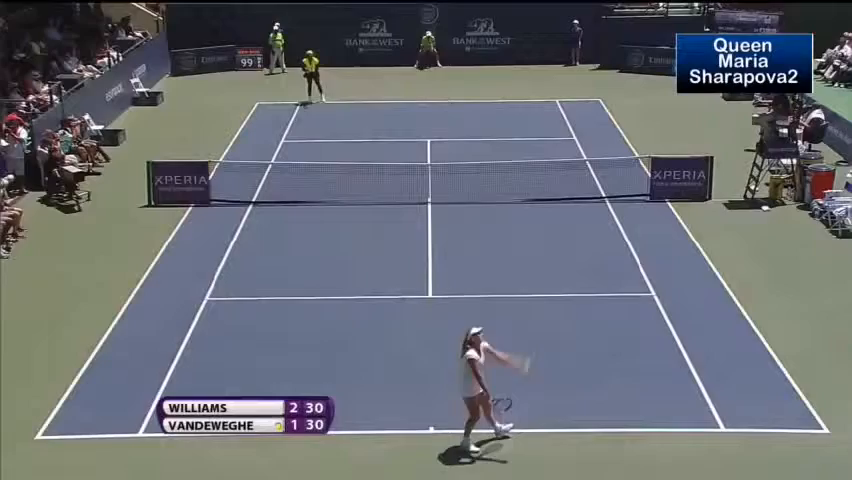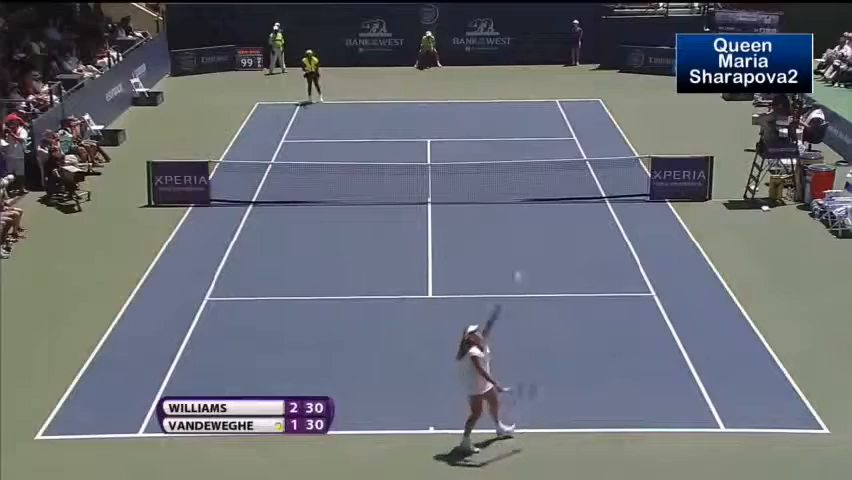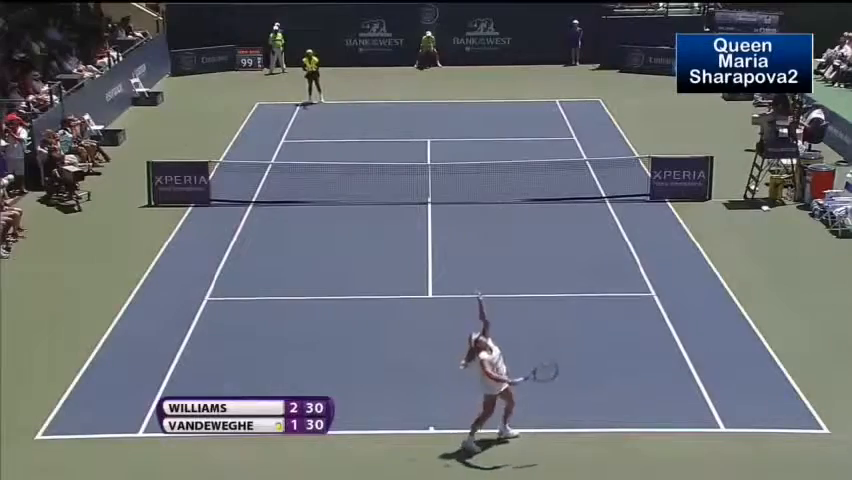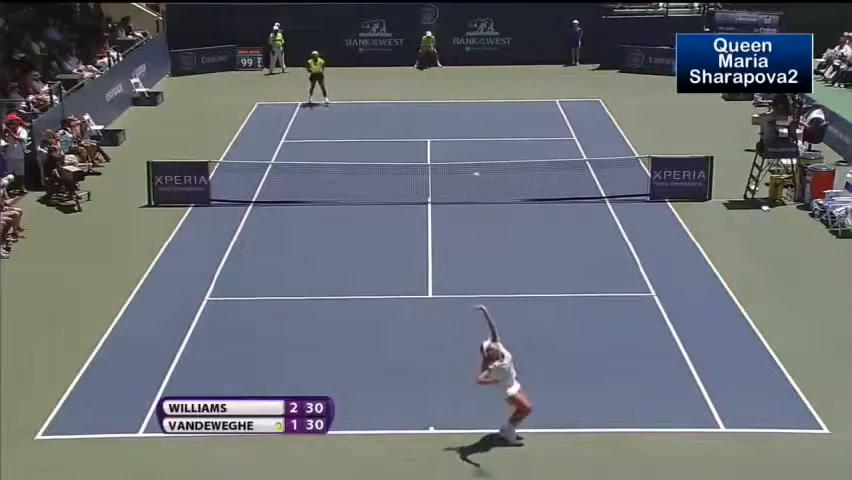
dt=0.3s
person 1, frame 1
left shoulder: (483, 346)
right shoulder: (471, 355)
left elbow: (496, 354)
right elbow: (478, 375)
left wrist: (511, 362)
right wrist: (487, 391)
left hip: (478, 387)
right hip: (470, 390)
left knee: (488, 407)
right knee: (475, 416)
left ankle: (498, 428)
right ankle: (466, 442)
person 1, frame 2
left shoulder: (481, 341)
right shoulder: (473, 353)
left elbow: (487, 327)
right elbow: (483, 372)
left wrist: (495, 314)
right wrist: (497, 385)
left hip: (486, 384)
right hip: (475, 388)
left knee: (495, 404)
right knee: (476, 414)
left ankle: (500, 428)
right ankle: (465, 442)
person 1, frame 3
left shoulder: (487, 340)
right shoulder: (482, 357)
left elbow: (486, 322)
right elbow: (489, 375)
left wrist: (481, 304)
right wrist: (508, 380)
left hip: (503, 382)
right hip: (492, 387)
left knee: (511, 404)
right knee: (486, 414)
left ankle: (504, 429)
right ankle: (468, 441)
person 1, frame 4
left shoulder: (498, 345)
right shoulder: (492, 365)
left elbow: (493, 328)
right elbow: (479, 379)
left wrist: (484, 311)
right wrist: (493, 380)
left hip: (513, 384)
right hip: (506, 389)
left knee: (523, 407)
right knee: (526, 408)
left ankle: (508, 430)
right ankle: (507, 430)
